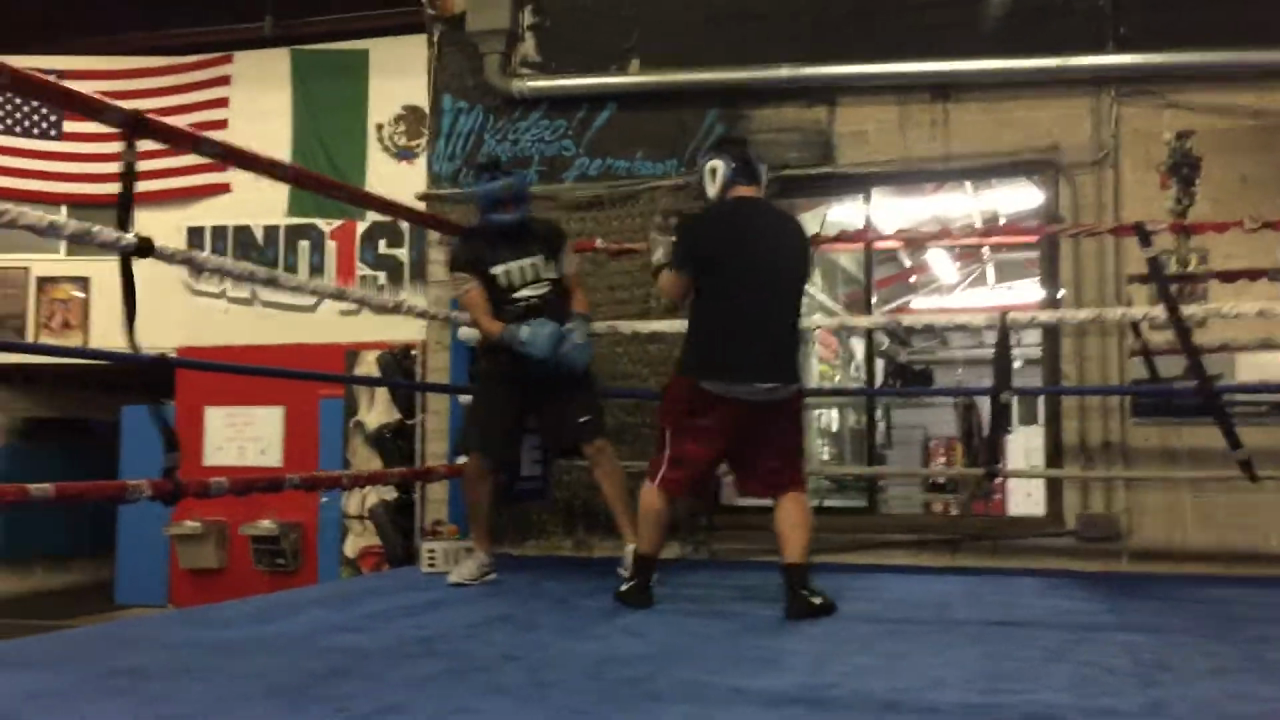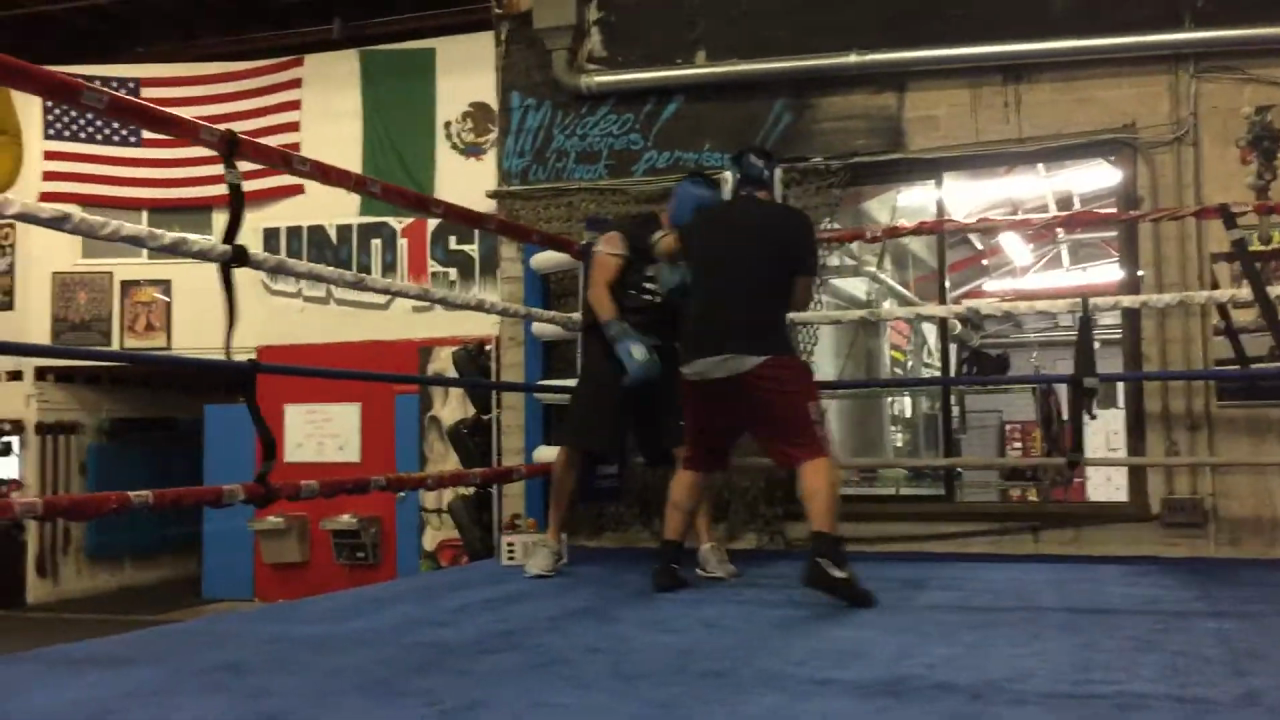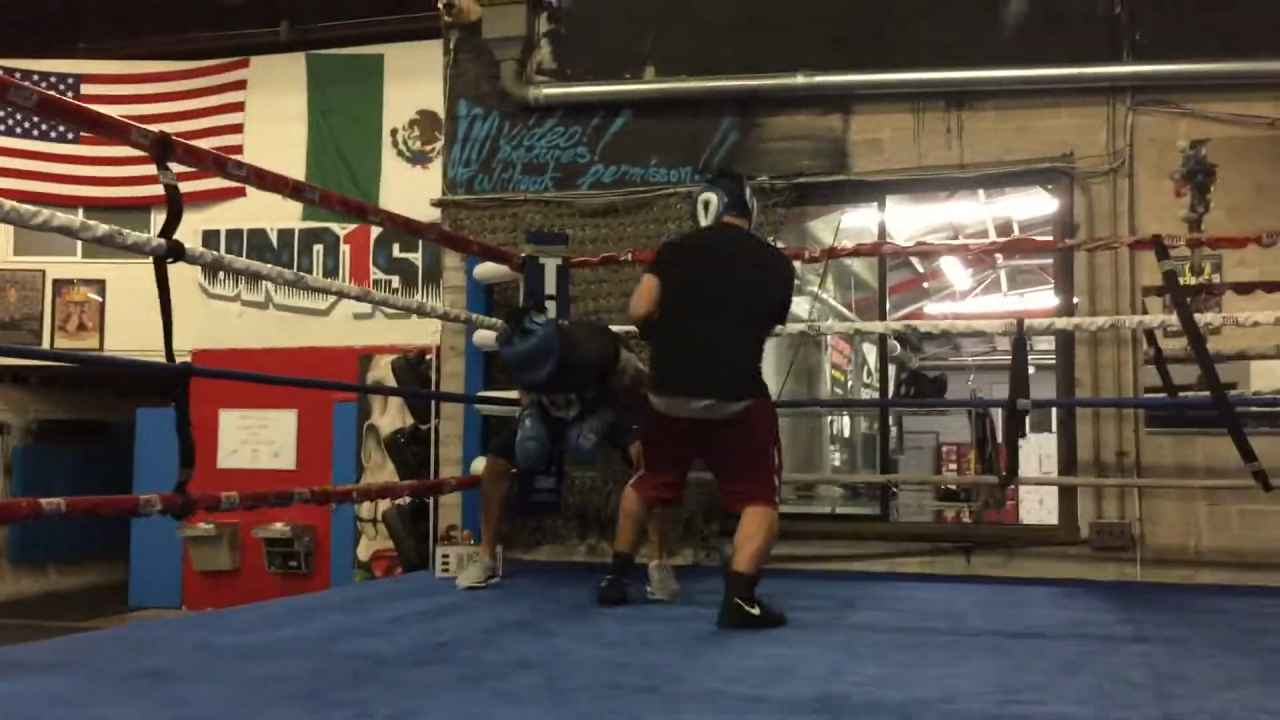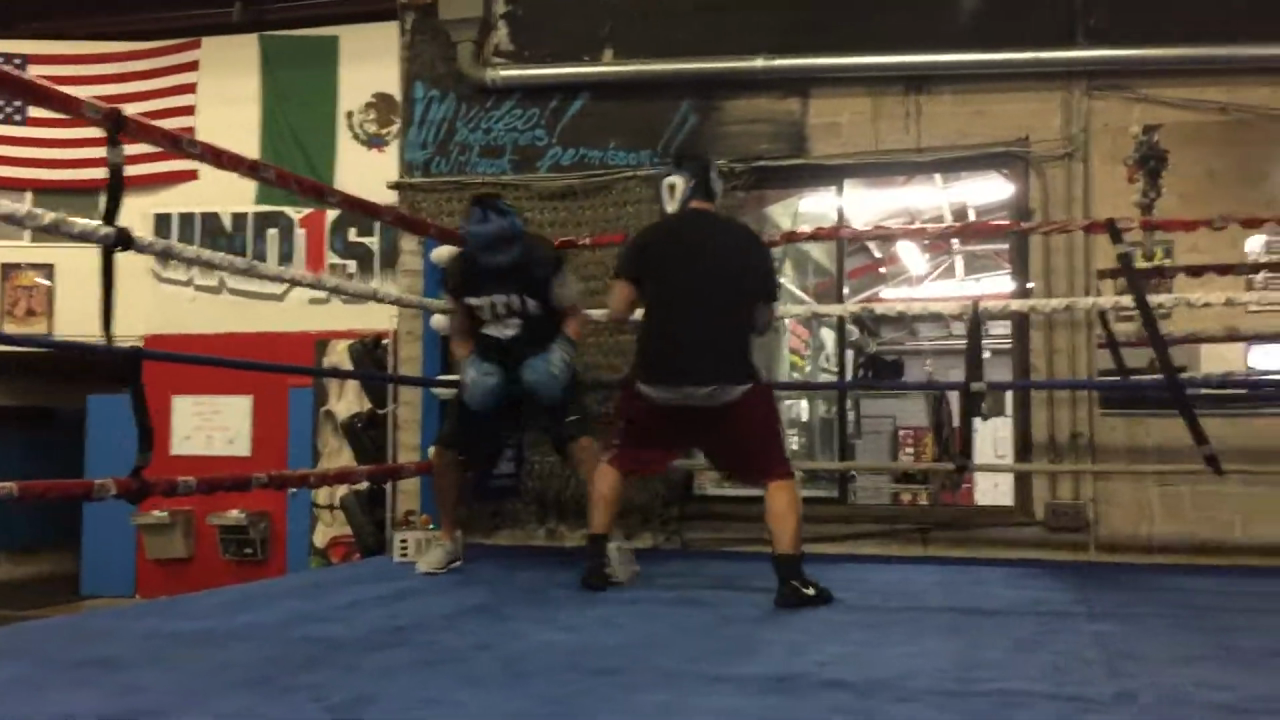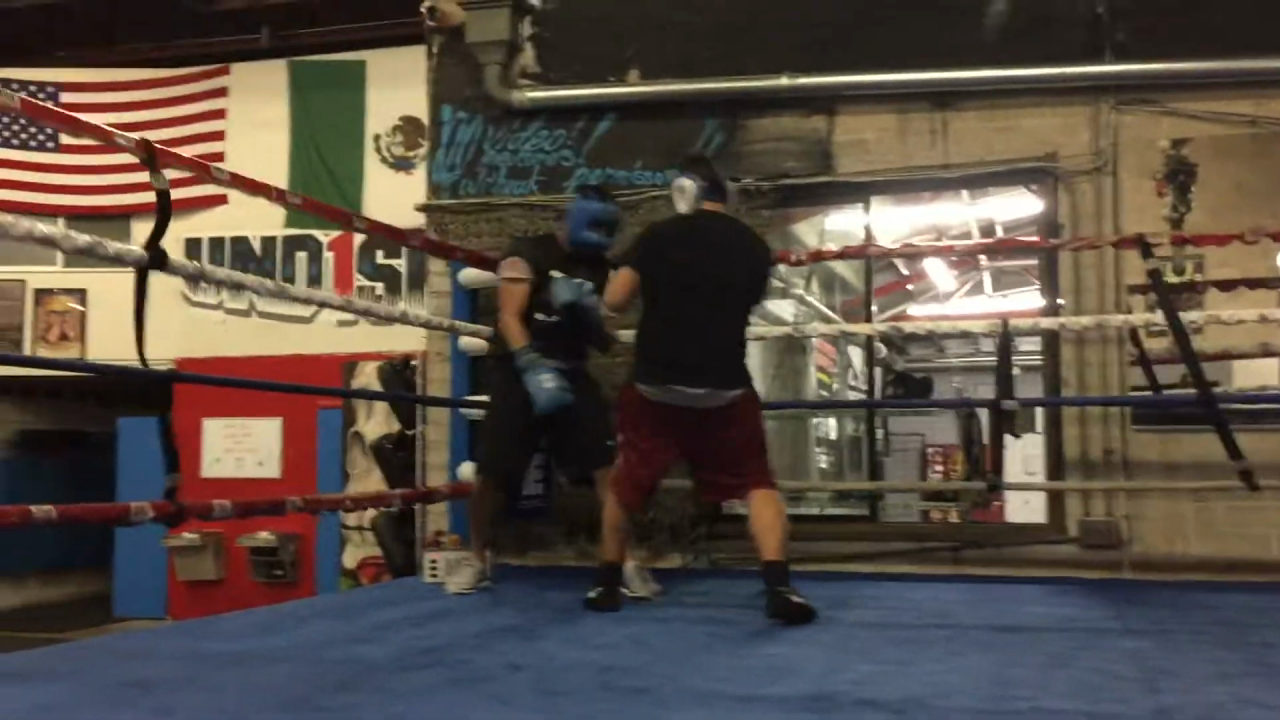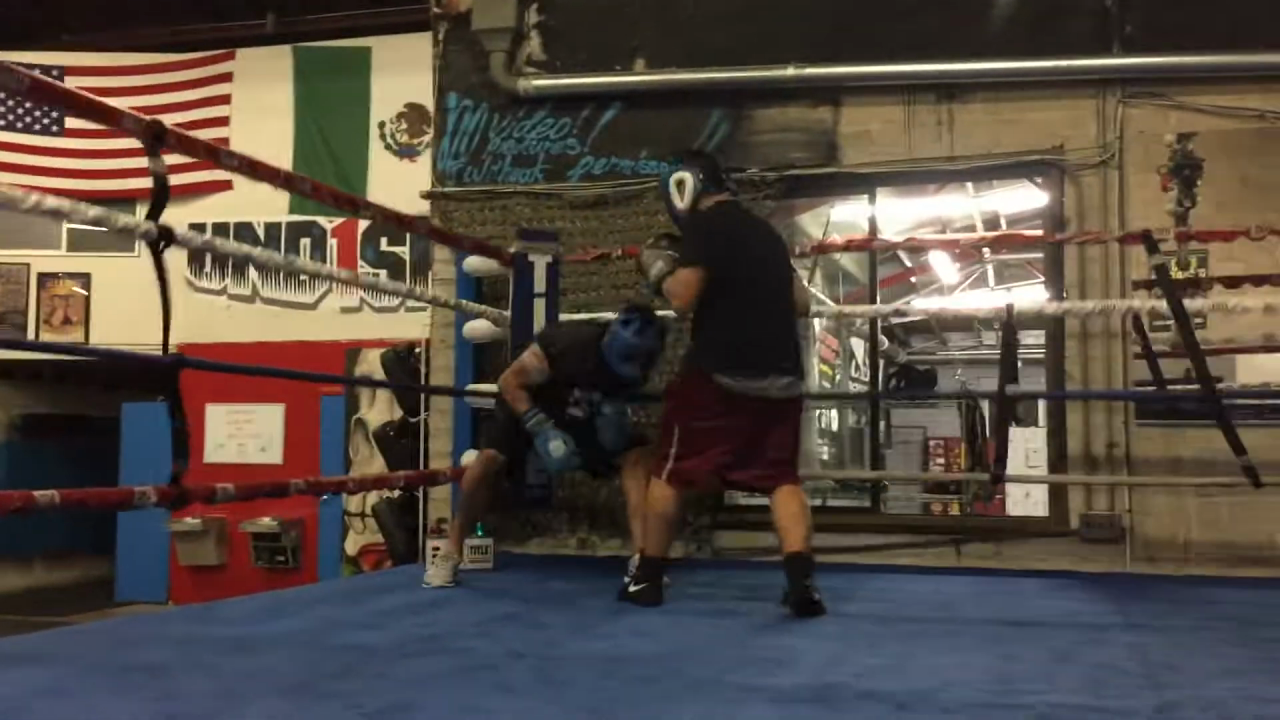
dt=0.5s
person 1, frame 1
left shoulder: (705, 224)
right shoulder: (793, 231)
left elbow: (671, 293)
left wrist: (666, 257)
left hip: (708, 377)
right hip: (775, 381)
left knee: (664, 478)
right knee: (787, 484)
left ankle: (640, 579)
right ankle: (799, 587)
person 1, frame 2
left shoulder: (703, 222)
right shoulder: (792, 222)
left elbow: (662, 249)
right elbow: (800, 300)
left hip: (701, 361)
right hip: (761, 357)
left knee: (693, 464)
right knee: (813, 454)
left ankle: (668, 563)
right ankle: (825, 558)
person 1, frame 3
left shoulder: (677, 249)
right shoulder: (777, 263)
left elbow: (640, 309)
left hip: (670, 394)
right hip: (737, 397)
left knee: (646, 484)
right knee: (758, 499)
left ankle: (617, 576)
right ankle: (739, 595)
person 1, frame 4
left shoulder: (650, 239)
right shoulder: (749, 242)
left elbow: (617, 310)
right elbow: (762, 321)
left hip: (657, 382)
right hip: (730, 384)
left knee: (616, 463)
right knee: (776, 474)
left ankle: (596, 561)
right ankle: (792, 577)
person 1, frame 5
left shoulder: (661, 235)
right shoulder: (755, 247)
left elbow: (615, 299)
left wrist: (656, 289)
left hip: (656, 385)
right hip: (726, 388)
left knee: (624, 486)
right knee: (757, 484)
left ankle: (606, 584)
right ankle: (778, 586)
person 1, frame 6
left shoulder: (704, 226)
right shoulder: (765, 231)
left elbow: (682, 299)
right elbow: (800, 303)
left wrist: (658, 267)
left hip: (719, 374)
right hip: (781, 377)
left knee: (670, 474)
right knee: (782, 479)
left ankle: (647, 578)
right ankle: (800, 577)
person 2, frame 1
left shoulder: (550, 235)
right shoulder: (468, 255)
left elbow: (575, 288)
right elbow: (482, 319)
left wrist: (577, 330)
right wrist: (521, 336)
left hip: (559, 357)
right hip: (505, 360)
left knee: (597, 447)
right knee: (479, 460)
left ankle: (633, 548)
right ankle: (482, 554)
person 2, frame 2
right shoulder: (627, 232)
right elbow: (597, 289)
left wrist: (682, 288)
right wrist: (622, 339)
left hip: (659, 354)
right hip: (610, 348)
left knee: (686, 449)
right knee: (575, 447)
left ankle: (708, 546)
right ankle: (551, 542)
person 2, frame 3
left shoulder: (597, 350)
right shoulder: (519, 356)
left elbow: (638, 386)
right elbow: (528, 390)
left wrist: (601, 422)
right wrist: (530, 418)
left hip: (612, 405)
right hip: (553, 413)
left knee: (644, 453)
right knee: (497, 462)
left ankle: (659, 564)
right ankle: (486, 558)
person 2, frame 4
left shoulder: (544, 260)
right shoulder: (459, 274)
left elbow: (572, 316)
right elbow: (460, 335)
left wrist: (560, 355)
right wrist: (471, 369)
left hip: (542, 369)
right hip: (491, 374)
left knee: (582, 444)
right knee: (445, 454)
left ankle: (610, 542)
right ankle: (448, 542)
person 2, frame 5
left shoulder: (599, 271)
right shoulder: (528, 255)
left elbow: (604, 343)
right elbow: (509, 318)
left wrist: (589, 311)
right wrist: (534, 370)
left hip: (571, 375)
right hip: (518, 374)
left knee: (605, 466)
right knee: (490, 473)
left ankle: (627, 563)
right ankle: (477, 560)
person 2, frame 6
left shoulder: (630, 365)
right shoulder: (565, 343)
right elbow: (509, 383)
left wrist: (614, 414)
right wrist: (544, 431)
left hip: (582, 416)
right hip: (529, 406)
left knee: (636, 455)
right knee: (490, 458)
left ankle: (641, 558)
right ankle: (451, 553)
